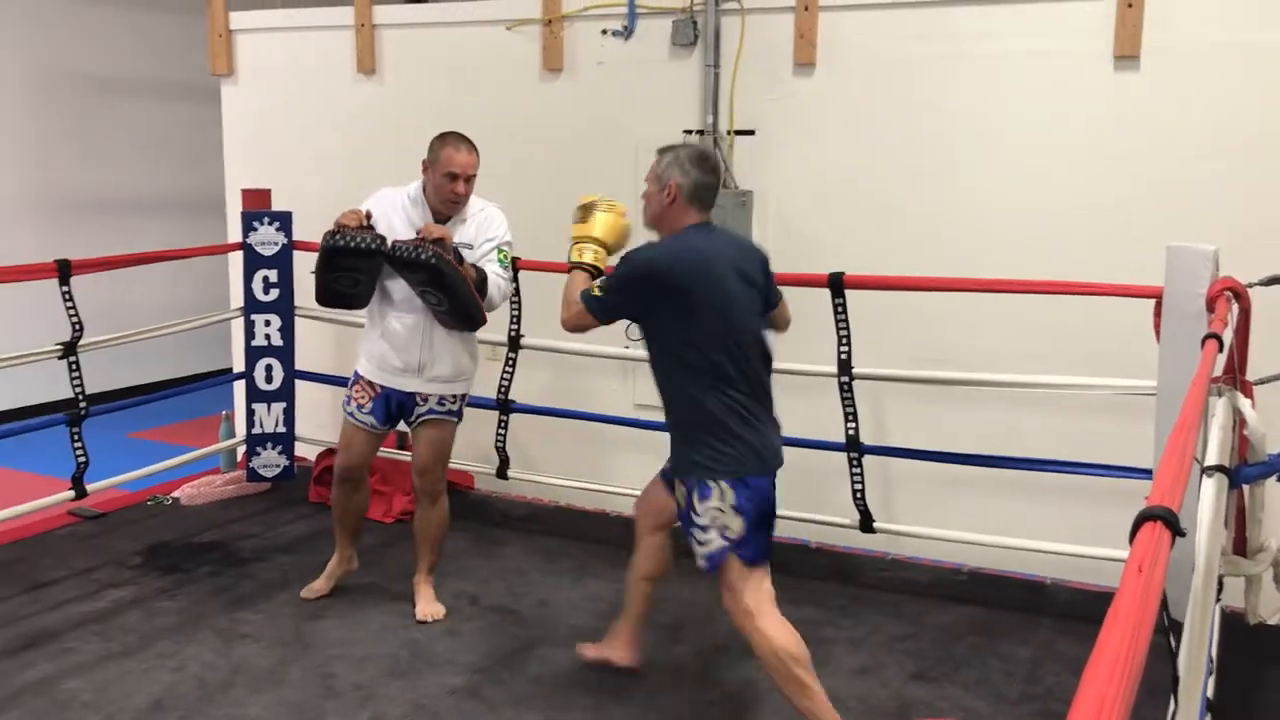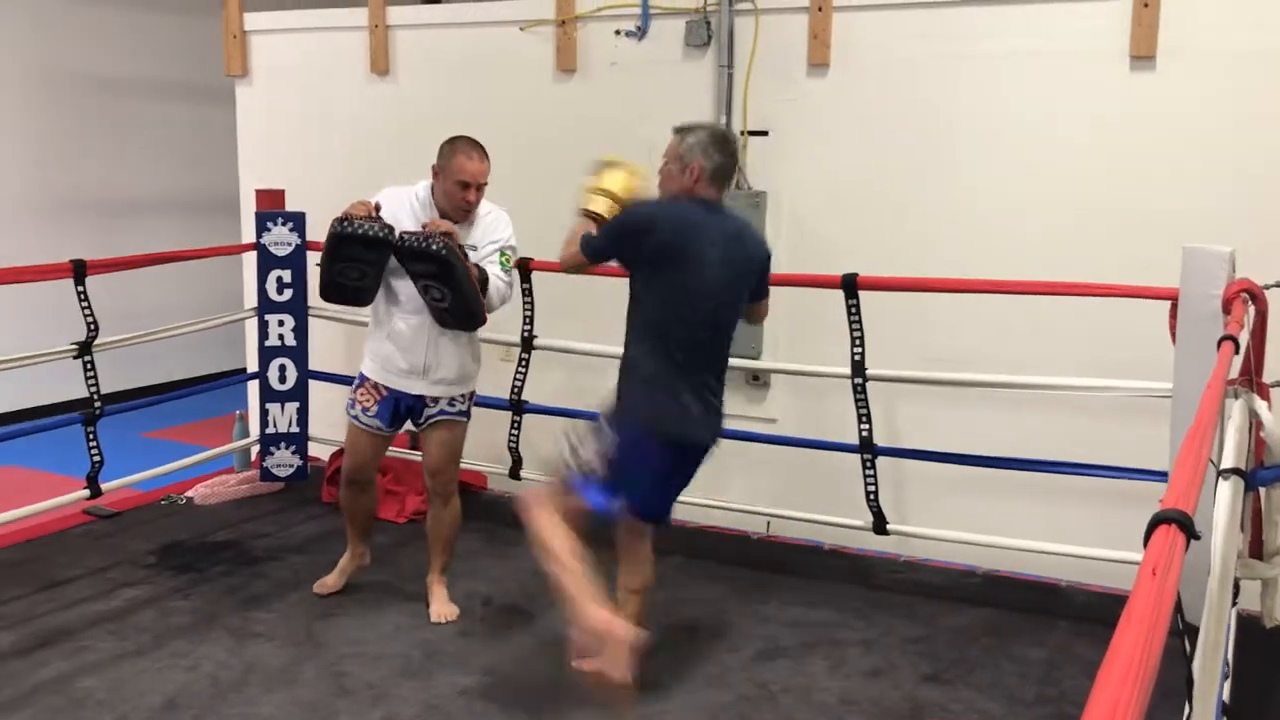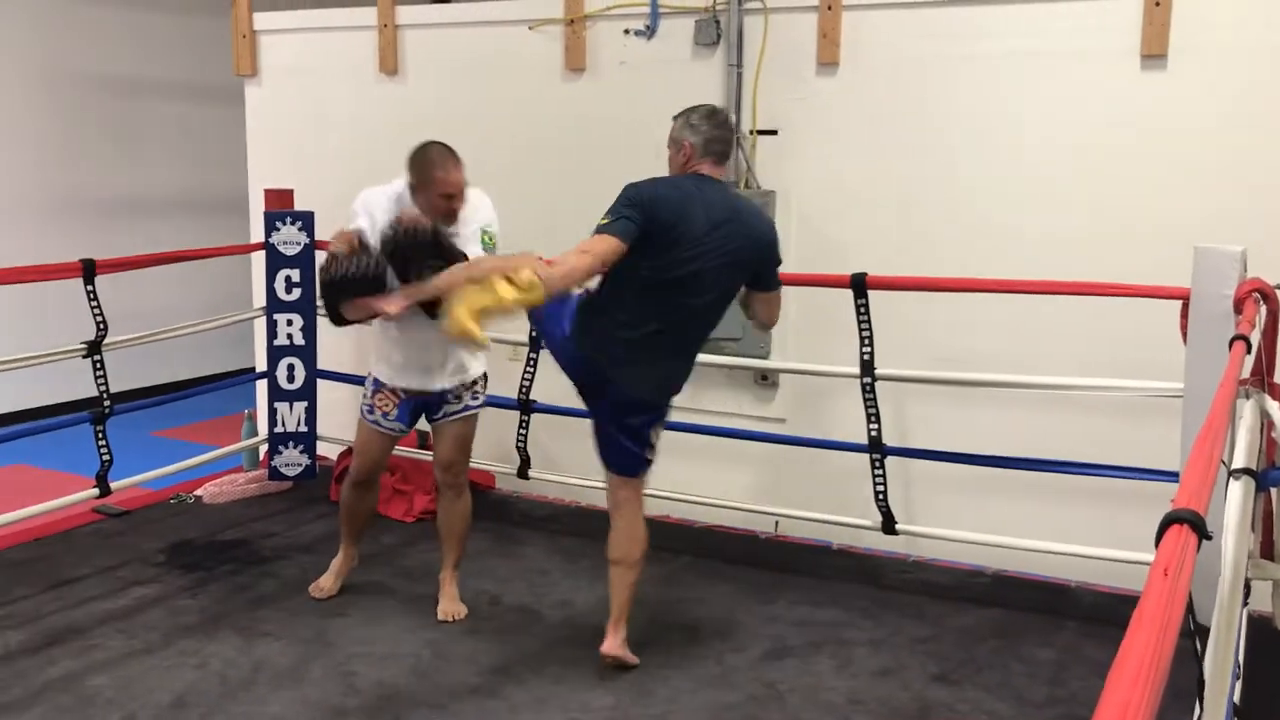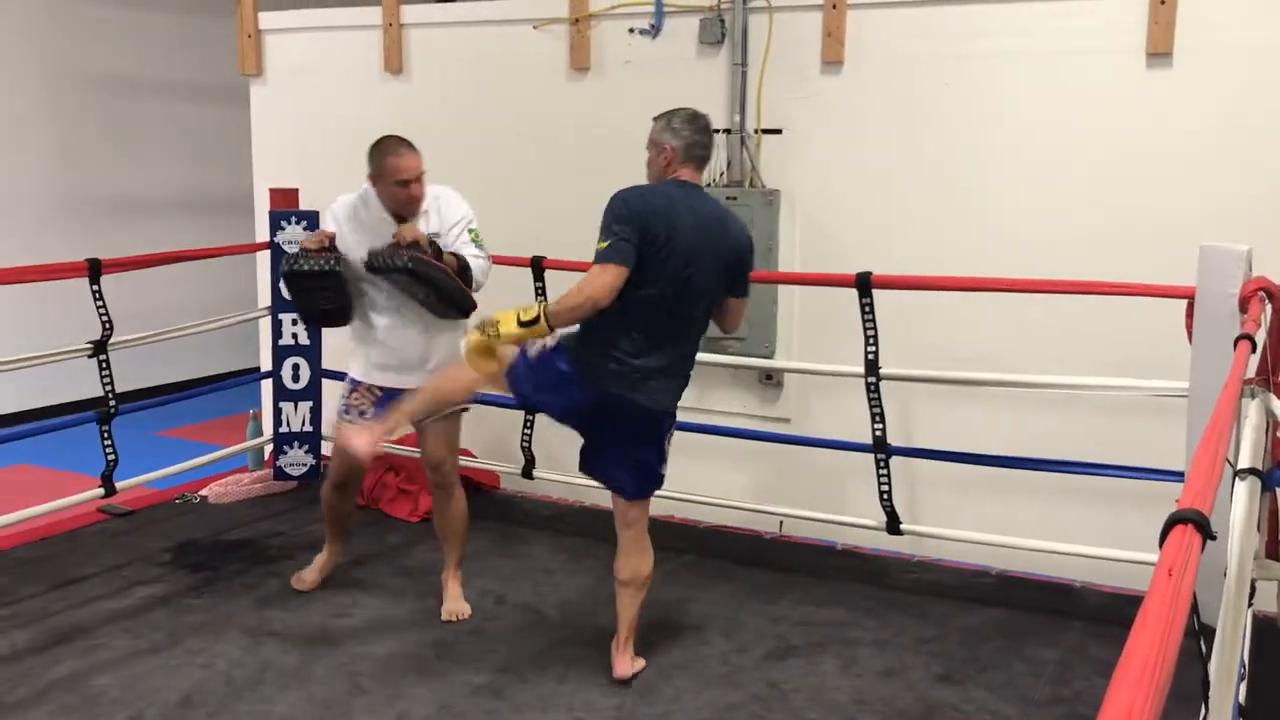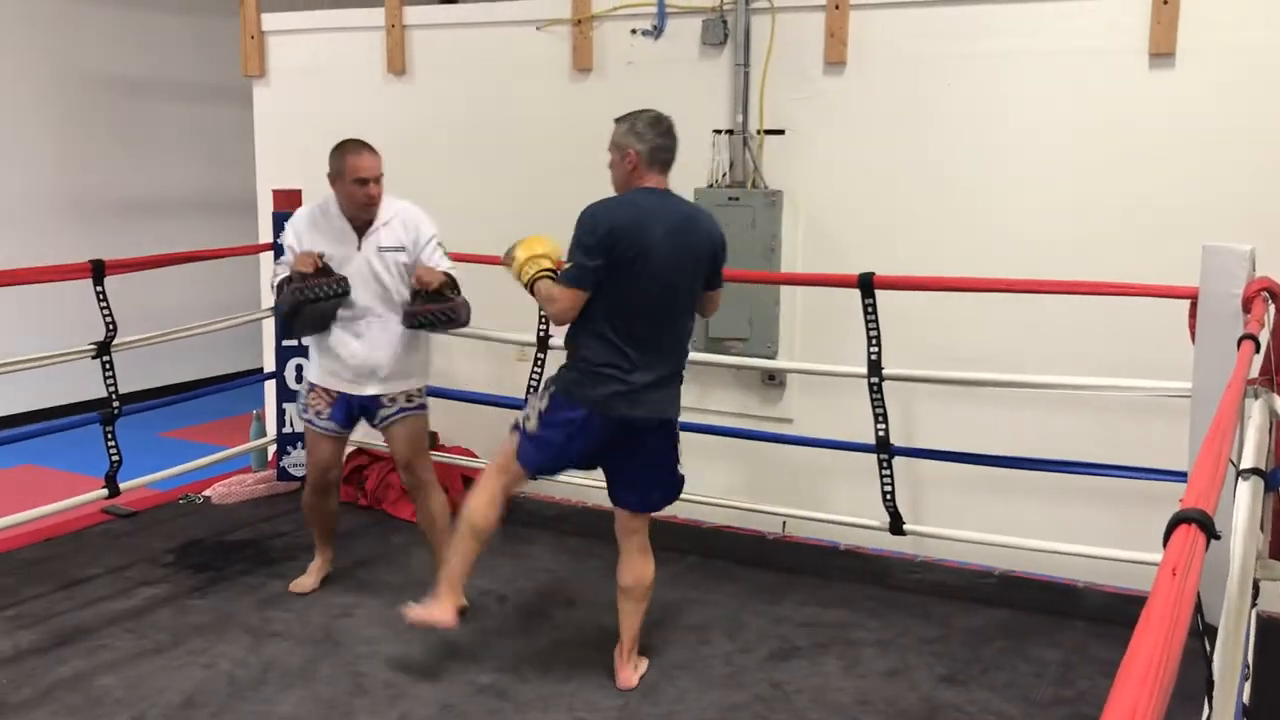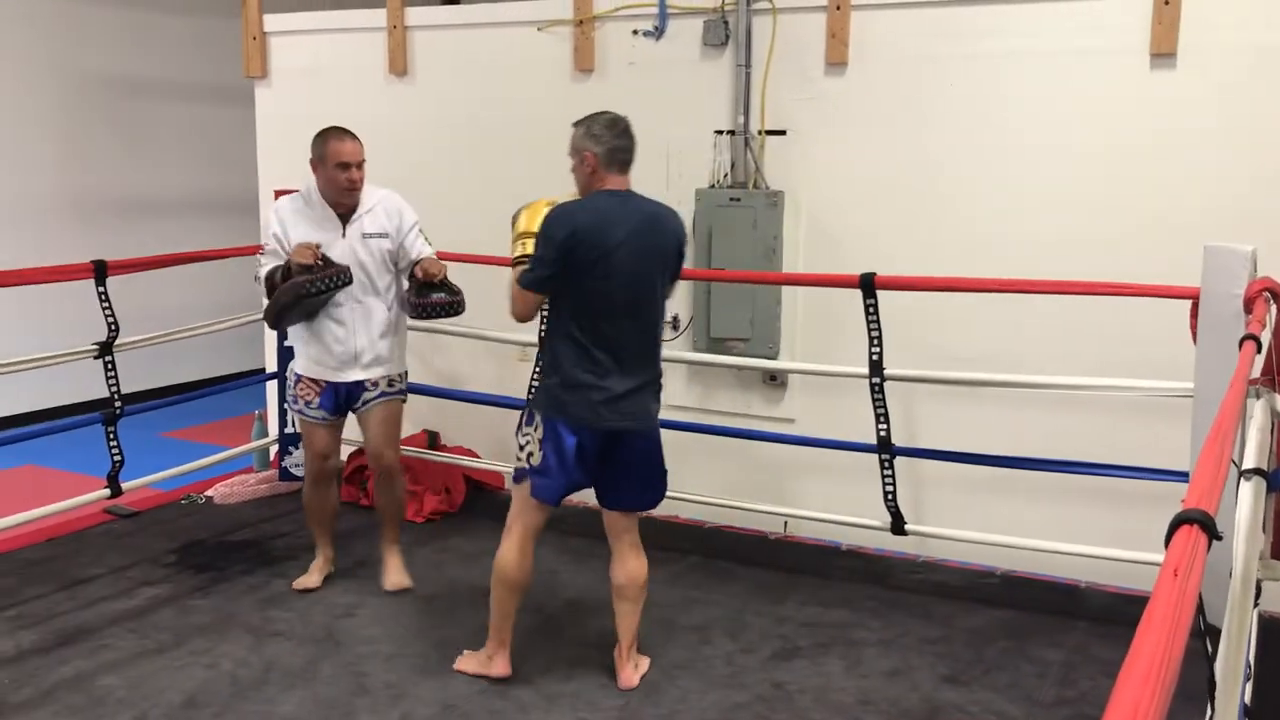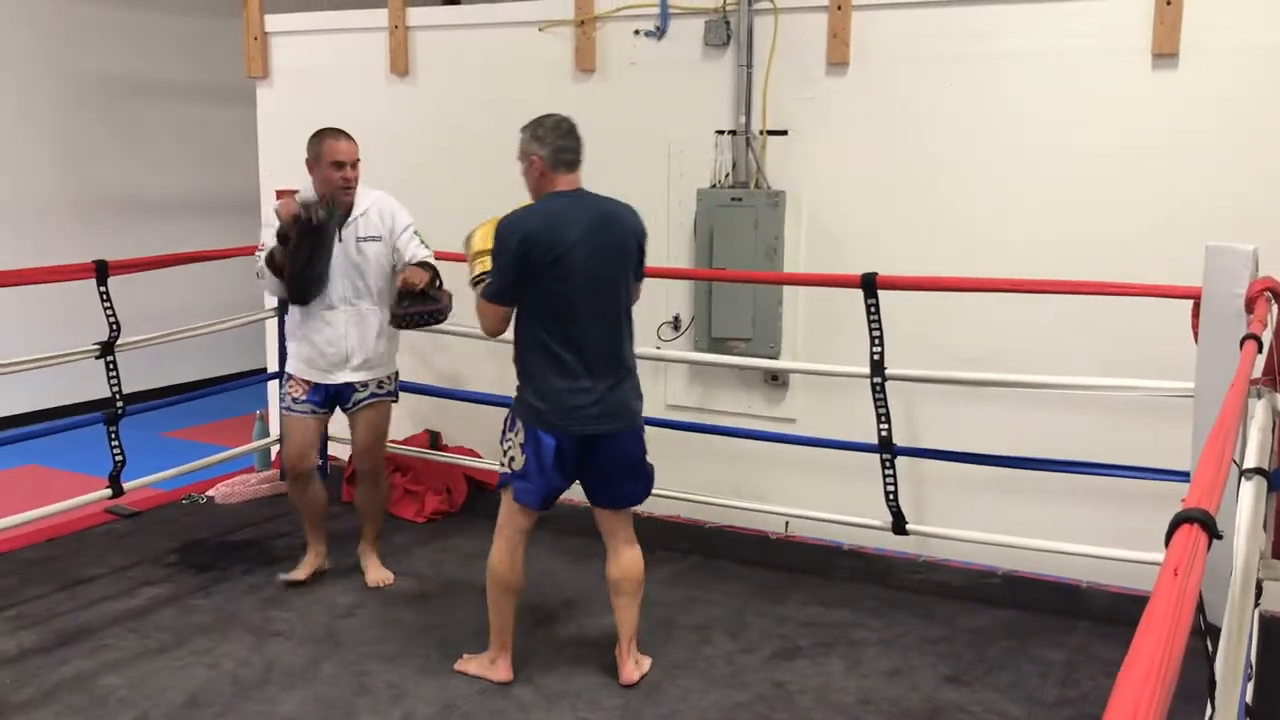
dt=0.2s
person 1, frame 1
left shoulder: (654, 265)
right shoulder: (745, 254)
left elbow: (574, 317)
right elbow: (779, 319)
left wrist: (587, 249)
left hip: (726, 460)
right hip: (747, 442)
left knee: (749, 606)
right knee: (651, 510)
right ankle: (622, 643)
person 1, frame 2
left shoulder: (652, 219)
right shoulder: (750, 243)
left elbow: (571, 258)
right elbow: (756, 312)
left wrist: (599, 203)
left hip: (646, 416)
right hip: (696, 422)
left knee: (544, 509)
right knee: (634, 532)
left ankle: (602, 625)
right ankle: (615, 652)
person 1, frame 3
left shoulder: (650, 196)
right shoulder: (758, 228)
left elbow: (590, 260)
right elbow: (765, 317)
left wrist: (504, 289)
left hip: (590, 337)
right hip: (650, 384)
left knee: (511, 277)
right knee: (626, 501)
left ankle: (409, 297)
right ankle: (616, 634)
person 1, frame 4
left shoulder: (636, 205)
right shoulder: (735, 234)
left elbow: (599, 291)
right elbow: (731, 321)
left wrist: (527, 323)
left hip: (588, 372)
right hip: (652, 400)
left knee: (482, 362)
right knee: (631, 522)
left ankle: (379, 432)
right ankle: (623, 652)
person 1, frame 5
left shoulder: (605, 218)
right shoulder: (706, 228)
left elbow: (562, 308)
right elbow: (707, 305)
left wrist: (536, 273)
left hip: (586, 395)
right hip: (653, 408)
left knee: (497, 476)
right knee: (634, 535)
left ankle: (446, 600)
right ankle: (628, 660)
person 1, frame 6
left shoulder: (567, 221)
right shoulder: (668, 225)
left elbow: (522, 308)
left wrist: (527, 247)
left hip: (569, 406)
right hip: (635, 409)
left knee: (522, 524)
right knee: (624, 535)
left ankle: (495, 653)
right ankle: (627, 661)
person 1, frame 7
left shoulder: (518, 227)
right shoulder: (626, 221)
left elbow: (492, 322)
left wrist: (482, 264)
left hip: (547, 410)
right hip: (616, 407)
left knee: (512, 528)
right knee: (619, 533)
left ankle: (497, 657)
right ankle: (628, 658)
person 2, frame 1
left shoulder: (487, 220)
right shoulder: (386, 205)
left elbow: (494, 293)
left wrist: (452, 255)
right wrist: (345, 234)
left hip: (442, 376)
right hip: (379, 367)
left knee: (429, 481)
right knee: (348, 468)
left ankle: (423, 581)
right ankle: (343, 556)
person 2, frame 2
left shoulder: (493, 223)
right shoulder: (394, 204)
left elbow: (495, 294)
left wrist: (455, 251)
left hip: (448, 378)
right hip: (385, 368)
left knee: (441, 482)
right knee: (356, 470)
left ankle: (437, 580)
right ankle: (355, 552)
person 2, frame 3
left shoulder: (475, 206)
right shoulder: (376, 205)
left elbow: (479, 276)
right wrist: (345, 247)
left hip: (458, 369)
right hip: (398, 369)
left knee: (453, 476)
right knee: (363, 471)
left ankle: (449, 579)
right ankle: (346, 555)
person 2, frame 4
left shoulder: (447, 204)
right shoulder: (345, 214)
left elbow: (475, 273)
left wrist: (429, 249)
right wrist: (315, 255)
left hip: (436, 369)
right hip: (374, 369)
left knee: (442, 474)
right knee: (343, 471)
left ankle: (452, 578)
right ankle: (330, 551)
person 2, frame 5
left shoulder: (408, 219)
right shoulder: (306, 223)
left elbow: (446, 276)
left wrist: (436, 279)
right wrist: (297, 276)
left hip: (396, 378)
right hip: (331, 377)
left knee: (419, 472)
right knee: (320, 476)
right ankle: (322, 557)
person 2, frame 6
left shoulder: (390, 208)
right shoulder: (288, 213)
left elbow: (418, 259)
right elbow: (269, 281)
left wrist: (429, 267)
right wrist: (289, 267)
left hip: (380, 363)
right hip: (318, 366)
left knee: (385, 462)
right knee: (320, 466)
left ankle: (391, 549)
right ankle: (323, 555)
person 2, frame 7
left shoulder: (385, 210)
right shoulder: (289, 215)
left elbow: (417, 257)
right elbow: (273, 283)
left wrist: (419, 272)
right wrist: (286, 239)
left hip: (369, 365)
right hip: (309, 365)
left knee: (369, 465)
right knee: (297, 464)
left ankle: (369, 549)
right ankle: (316, 550)
